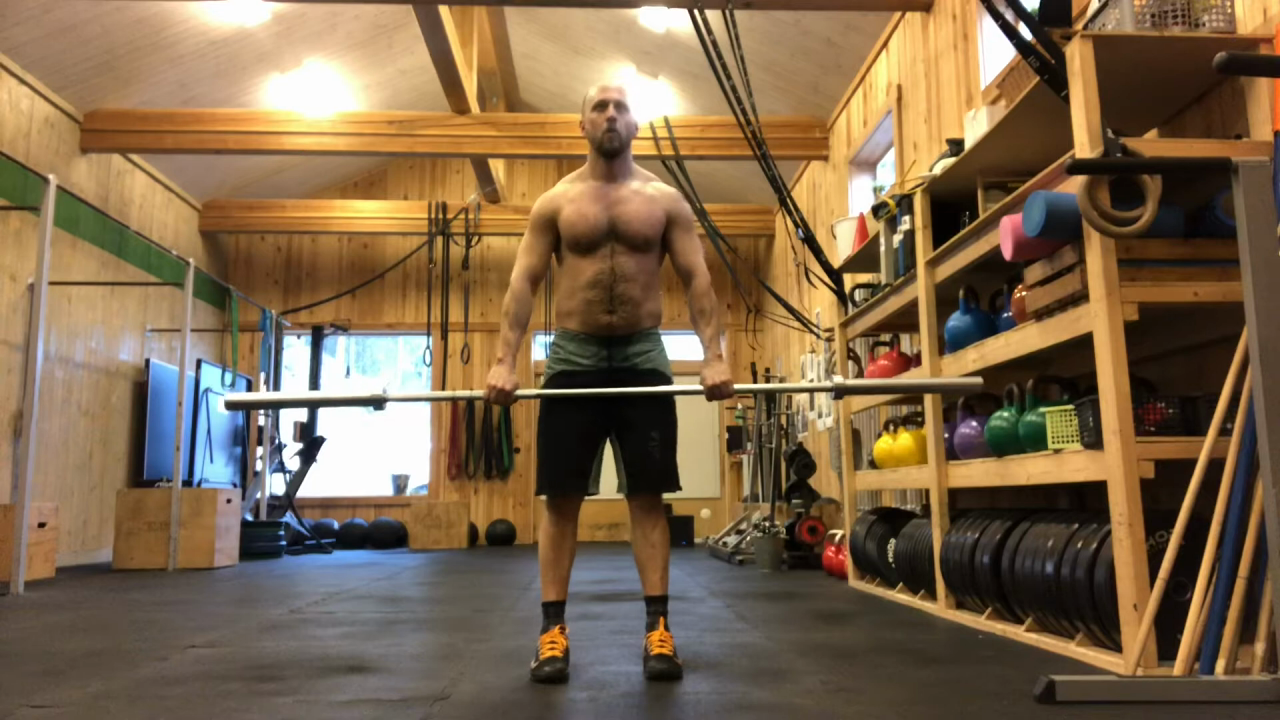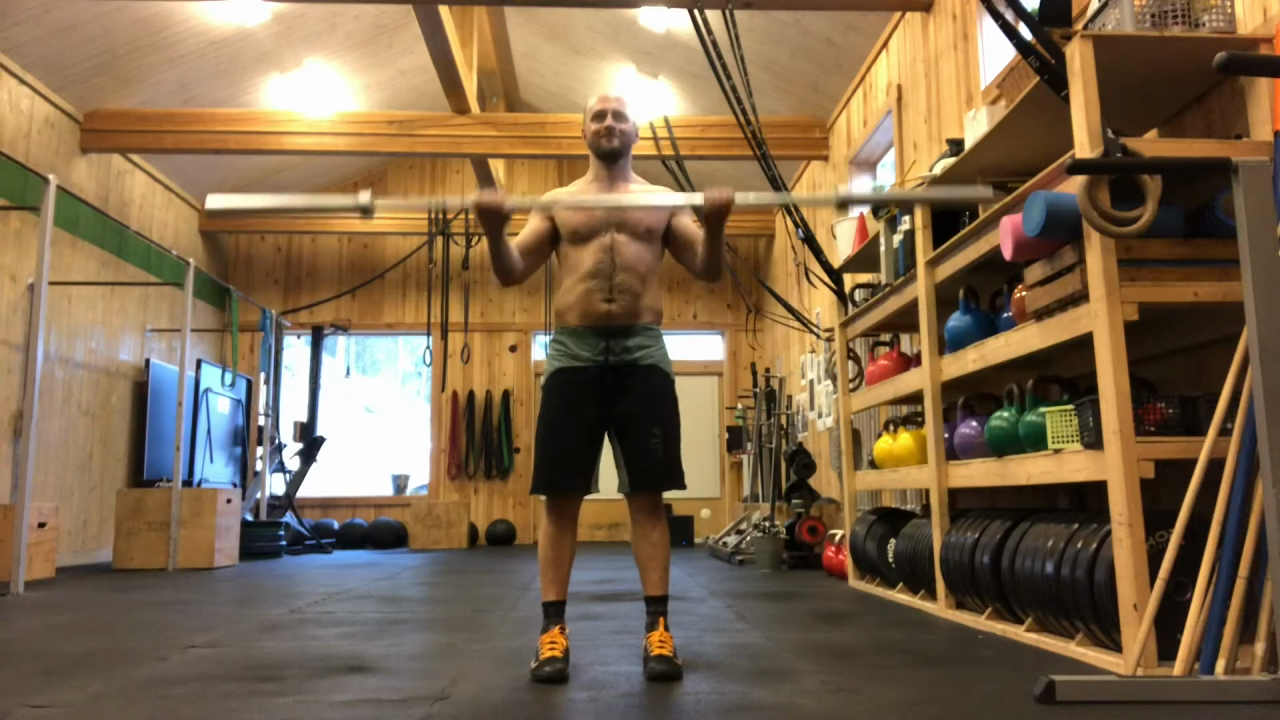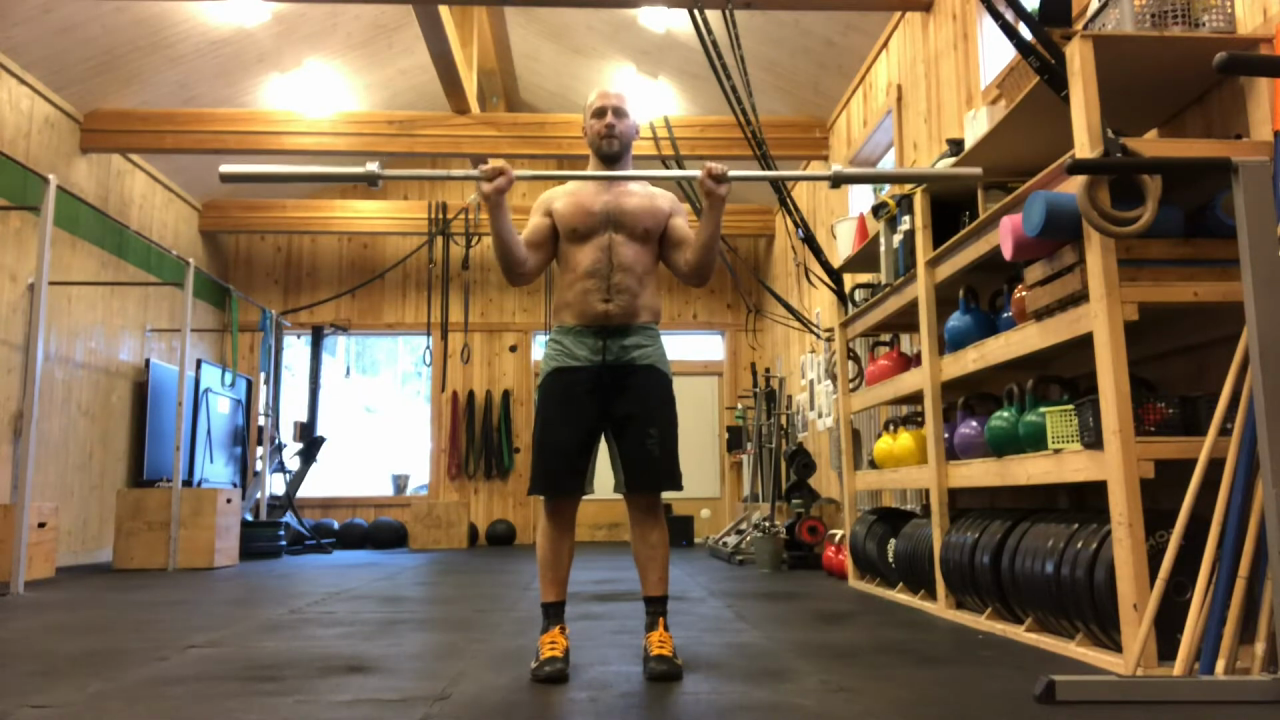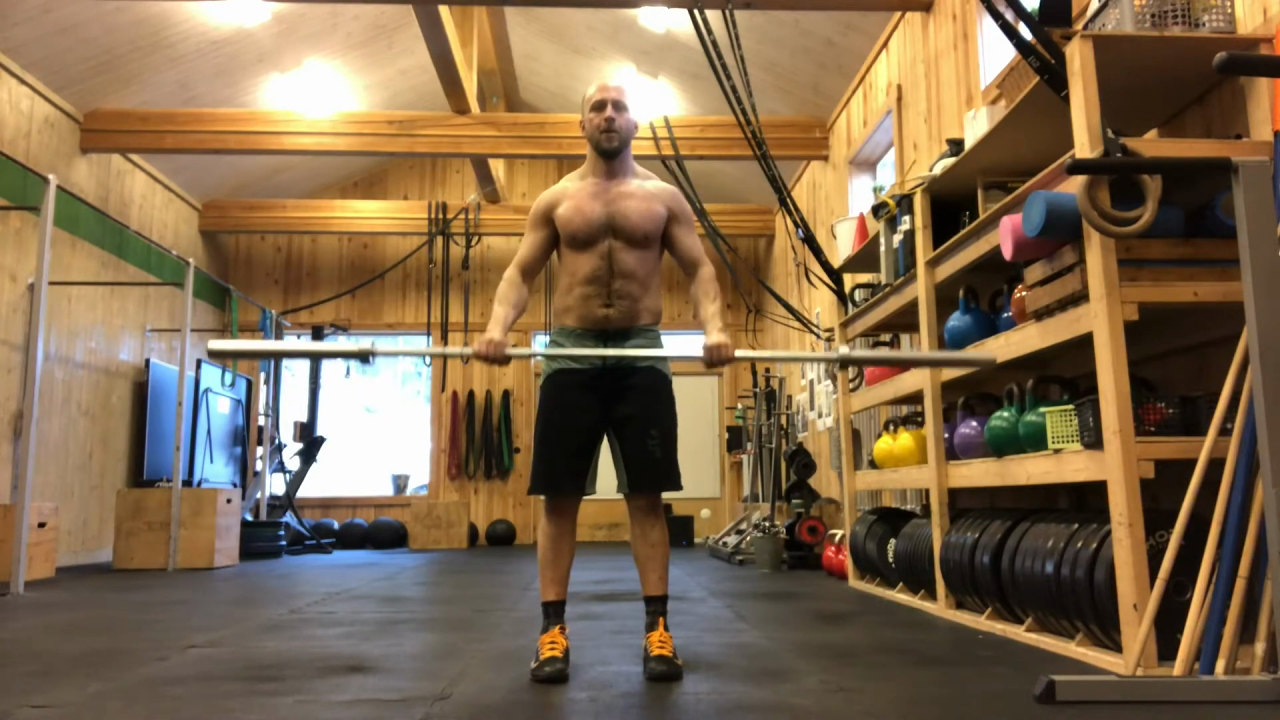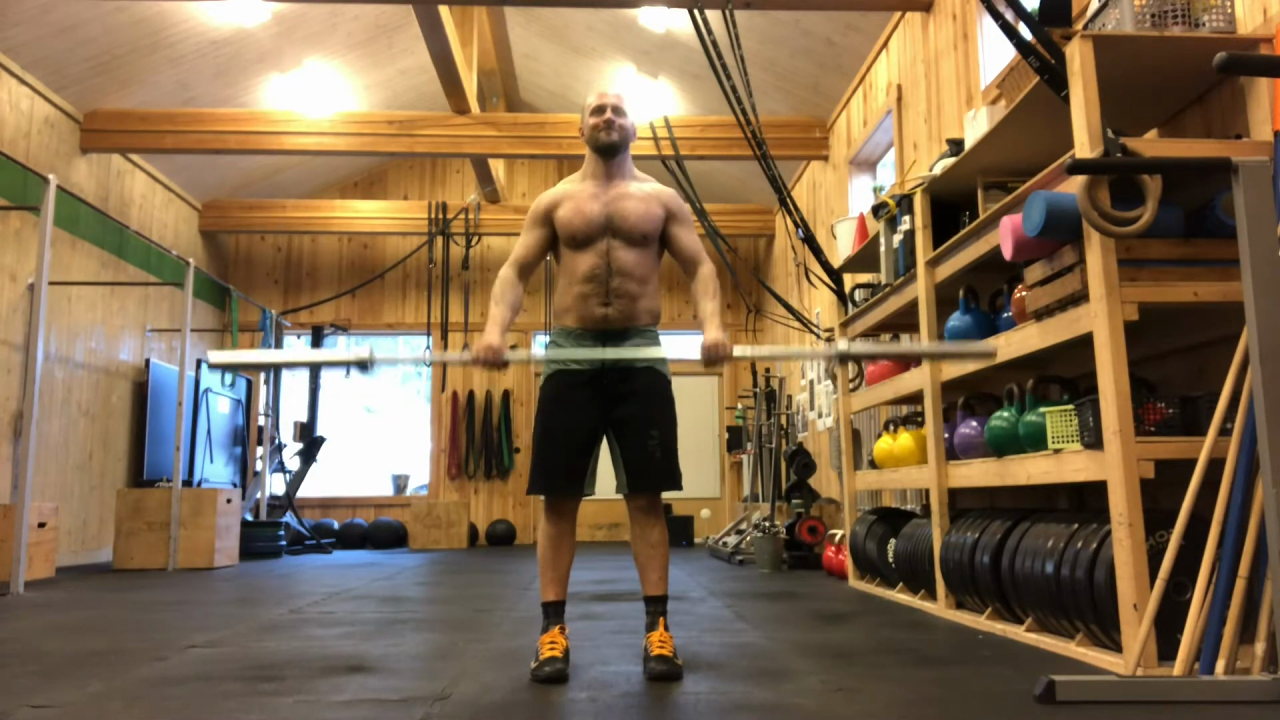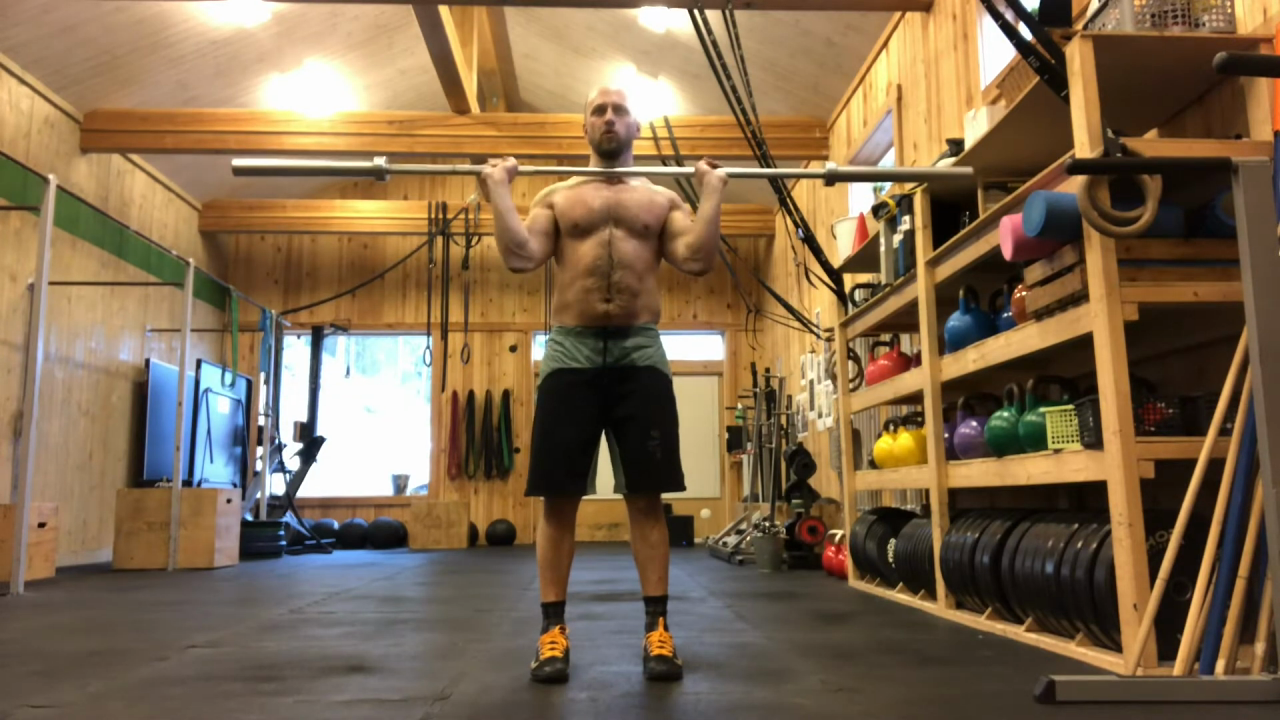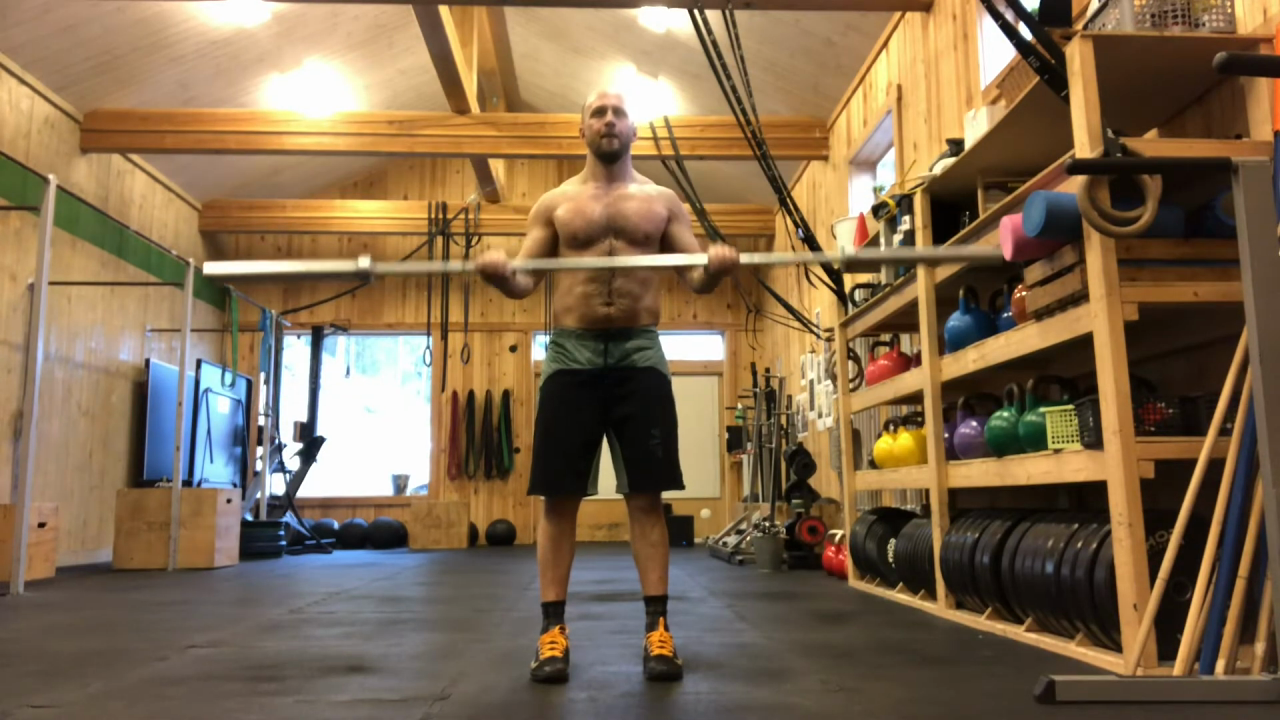
dt=0.7s
person 1, frame 1
left shoulder: (665, 200)
right shoulder: (555, 201)
left elbow: (697, 279)
right elbow: (523, 282)
left wrist: (713, 355)
right wrist: (504, 360)
left hip: (642, 358)
right hip: (573, 358)
left knee: (647, 496)
right knee: (561, 498)
left ankle: (657, 628)
right ankle: (553, 629)
person 1, frame 2
left shoulder: (663, 201)
right shoulder: (557, 202)
left elbow: (707, 269)
right elbow: (512, 270)
left wrist: (717, 222)
right wrist: (493, 227)
left hip: (642, 353)
right hip: (574, 353)
left knee: (648, 494)
right knee: (561, 495)
left ankle: (657, 627)
right ankle: (553, 628)
person 1, frame 3
left shoulder: (663, 199)
right shoulder: (554, 197)
left elbow: (696, 272)
right elbow: (518, 272)
left wrist: (713, 206)
right wrist: (496, 206)
left hip: (640, 354)
right hip: (570, 354)
left knee: (646, 494)
right knee: (558, 495)
left ankle: (657, 628)
right ankle: (553, 630)
person 1, frame 4
left shoulder: (665, 197)
right shoulder: (555, 199)
left elbow: (698, 267)
right elbow: (520, 271)
left wrist: (714, 326)
right wrist: (497, 328)
left hip: (642, 357)
right hip: (570, 356)
left knee: (647, 495)
right knee: (559, 497)
left ankle: (657, 628)
right ankle: (553, 630)
person 1, frame 5
left shoulder: (662, 199)
right shoulder: (554, 201)
left elbow: (700, 266)
right elbow: (515, 270)
left wrist: (712, 323)
right wrist: (493, 331)
left hip: (640, 355)
right hip: (570, 354)
left knee: (646, 495)
right knee: (559, 495)
left ankle: (657, 628)
right ankle: (553, 630)
person 1, frame 6
left shoulder: (664, 198)
right shoulder: (555, 196)
left elbow: (698, 260)
right elbow: (519, 257)
left wrist: (712, 192)
right wrist: (498, 190)
left hip: (640, 353)
right hip: (571, 353)
left knee: (646, 496)
right knee: (558, 497)
left ankle: (657, 628)
right ankle: (553, 630)
person 1, frame 7
left shoulder: (662, 200)
right shoulder: (555, 202)
left elbow: (691, 266)
right elbow: (527, 275)
left wrist: (714, 265)
right wrist: (502, 271)
left hip: (640, 355)
right hip: (570, 356)
left knee: (646, 495)
right knee: (559, 496)
left ankle: (657, 628)
right ankle: (553, 630)
